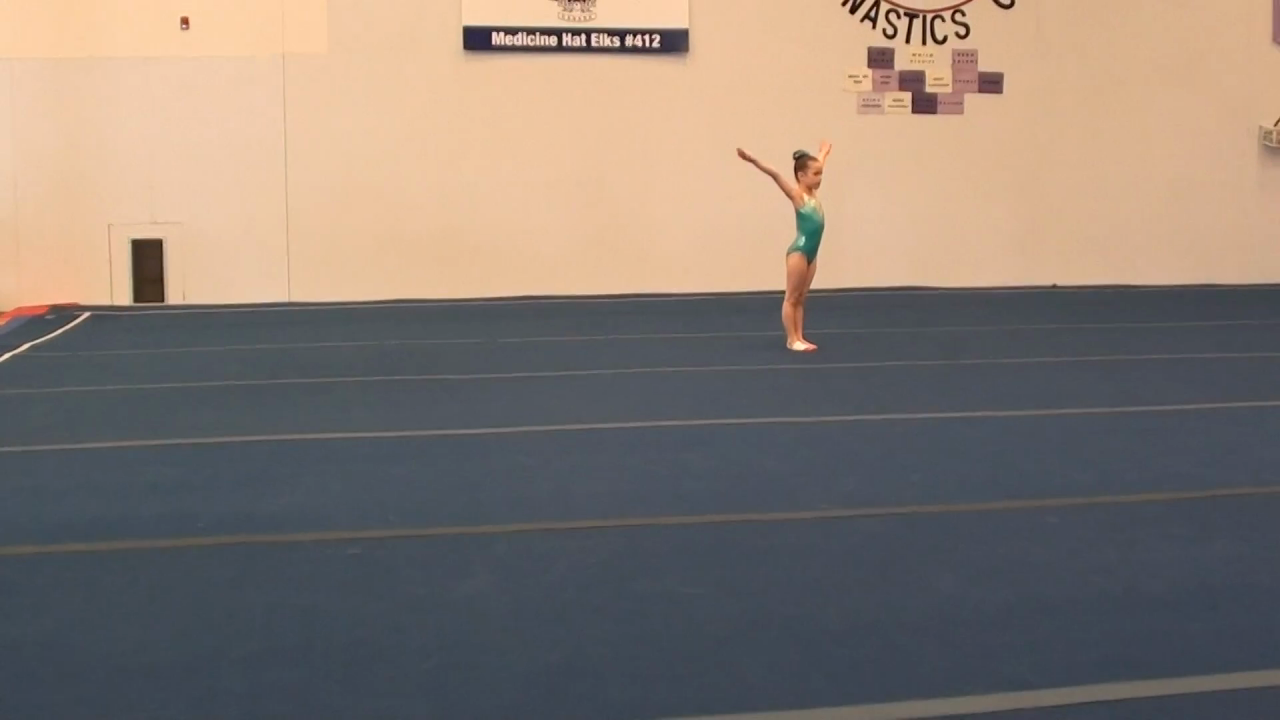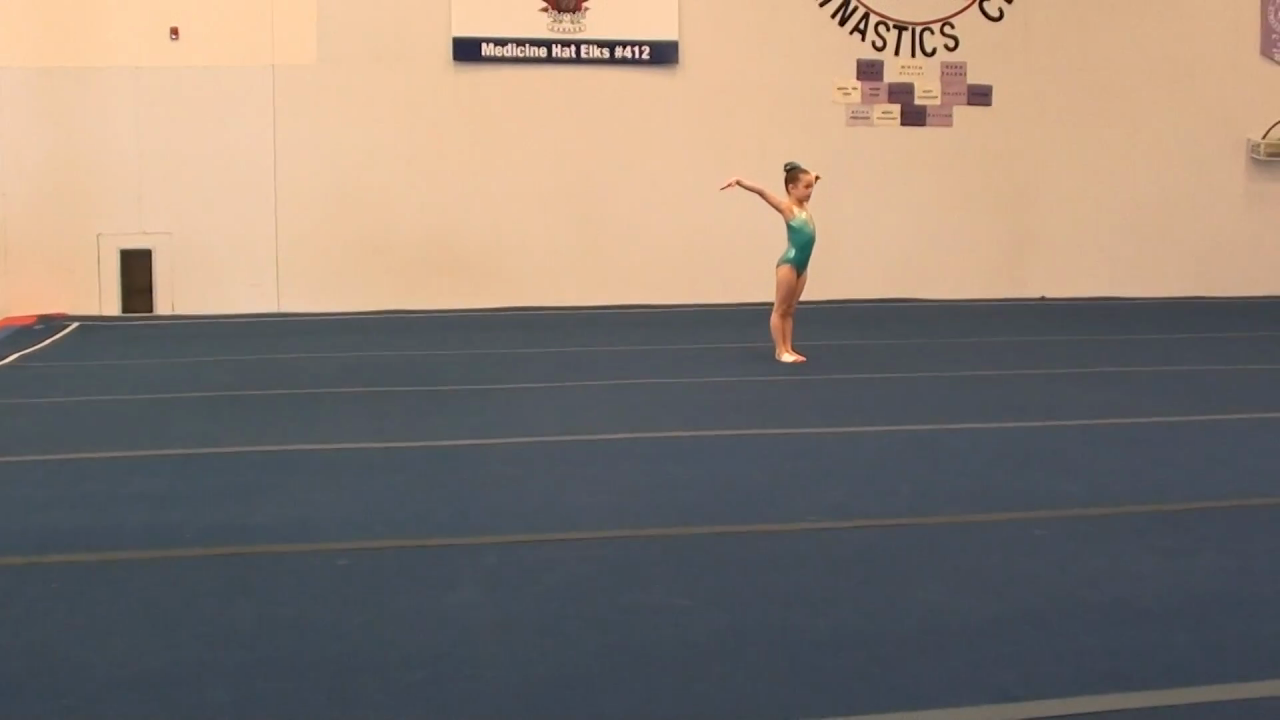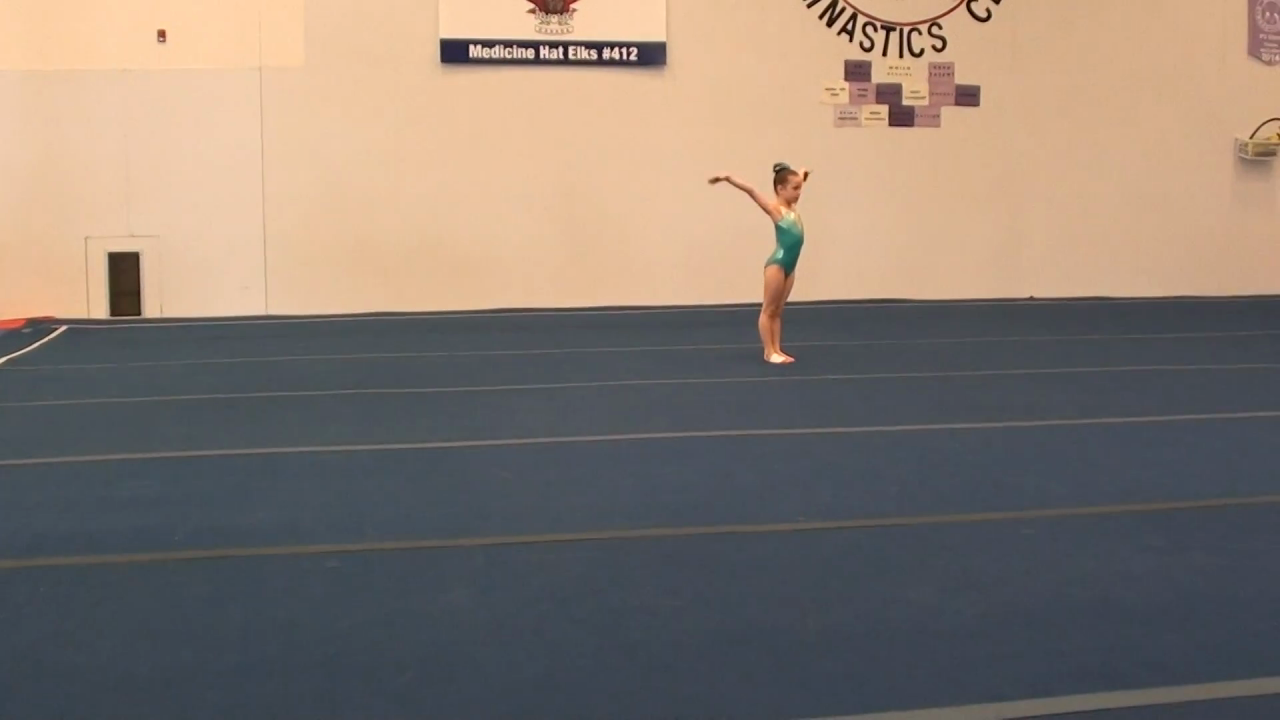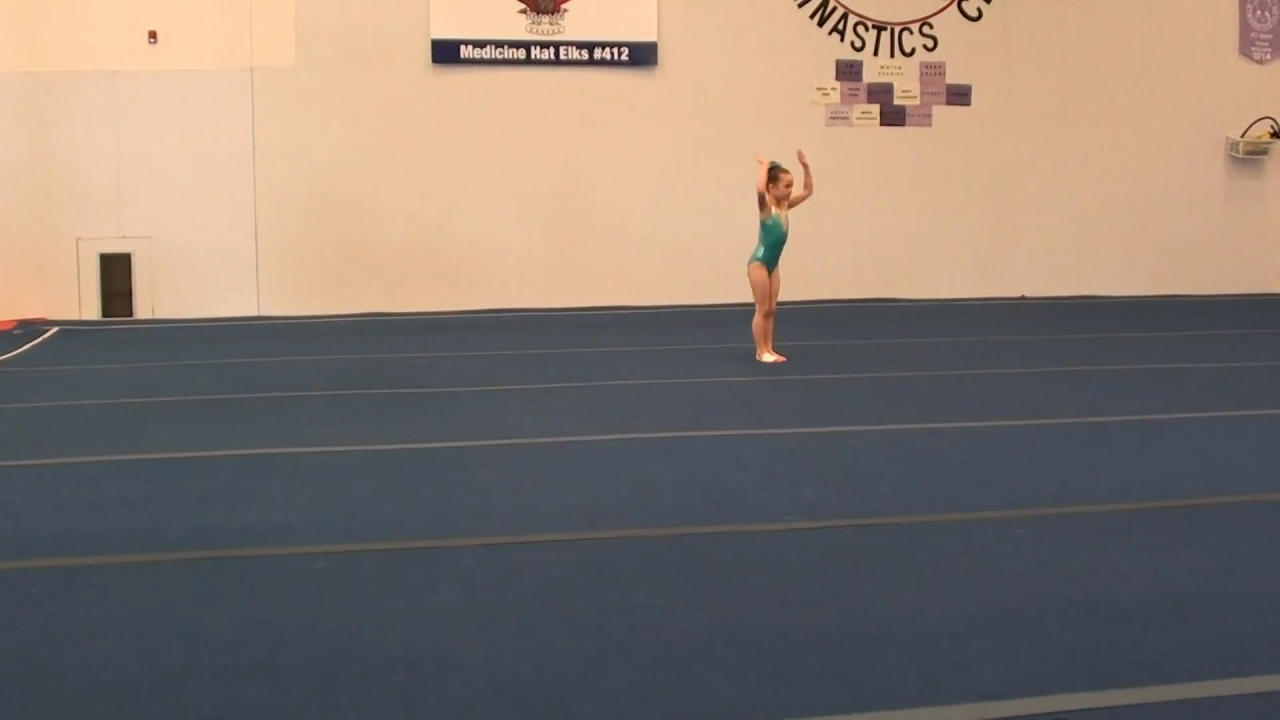
dt=0.3s
person 1, frame 1
left shoulder: (813, 193)
right shoulder: (797, 195)
left elbow: (816, 167)
right elbow: (775, 175)
left wrist: (823, 154)
left hip: (811, 253)
right hip: (799, 251)
left knee: (801, 298)
right knee: (791, 298)
left ankle: (799, 337)
right ankle: (791, 339)
person 1, frame 2
left shoulder: (803, 207)
right shoulder: (786, 208)
left elbow: (808, 184)
right elbow: (761, 191)
left hip: (801, 265)
right hip: (789, 264)
left knee: (790, 310)
right knee: (780, 310)
left ankle: (788, 349)
right ankle: (780, 350)
person 1, frame 3
left shoulder: (792, 208)
right shoulder: (774, 208)
left elbow: (796, 183)
right elbow: (750, 191)
left hip: (789, 267)
right hip: (777, 265)
left knee: (777, 311)
right knee: (769, 311)
left ankle: (777, 350)
right ankle: (769, 352)
person 1, frame 4
left shoulder: (784, 207)
right shoulder: (765, 205)
left elbow: (807, 191)
right elbow: (760, 190)
left wrist: (805, 167)
left hip: (771, 265)
right hip: (759, 263)
left knee: (770, 309)
right knee: (763, 310)
left ankle: (768, 349)
right ankle: (761, 351)
